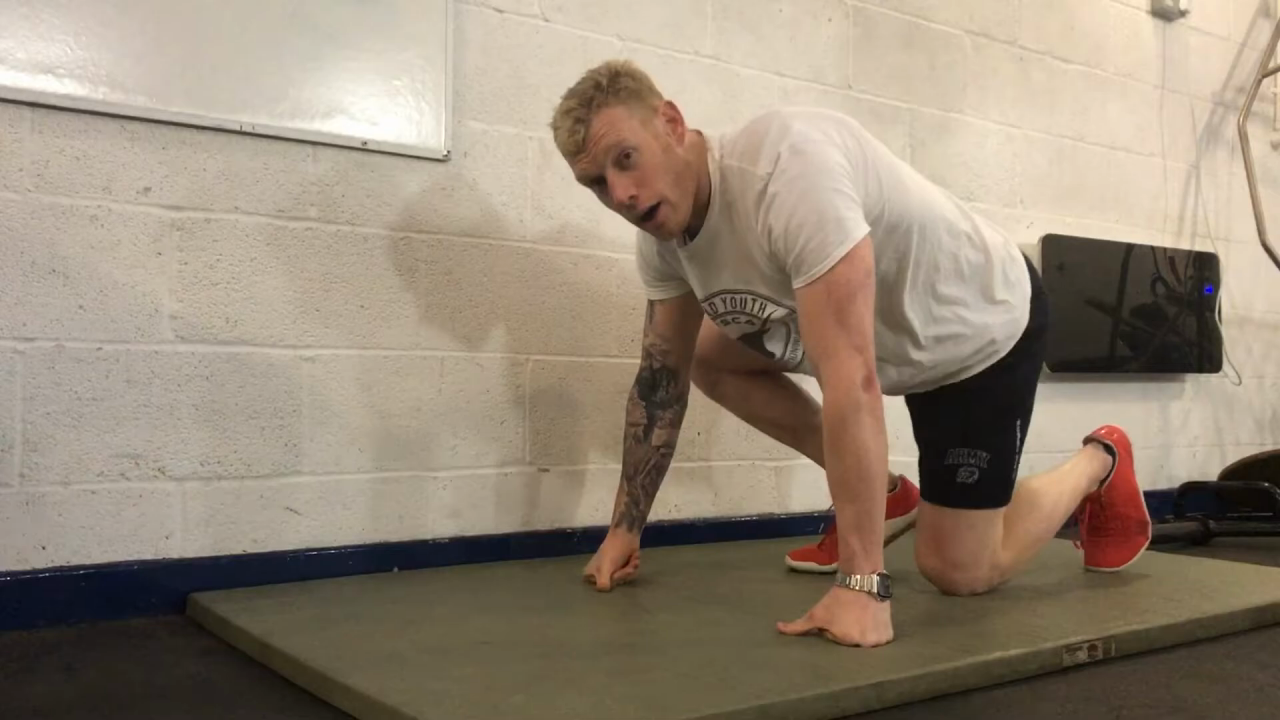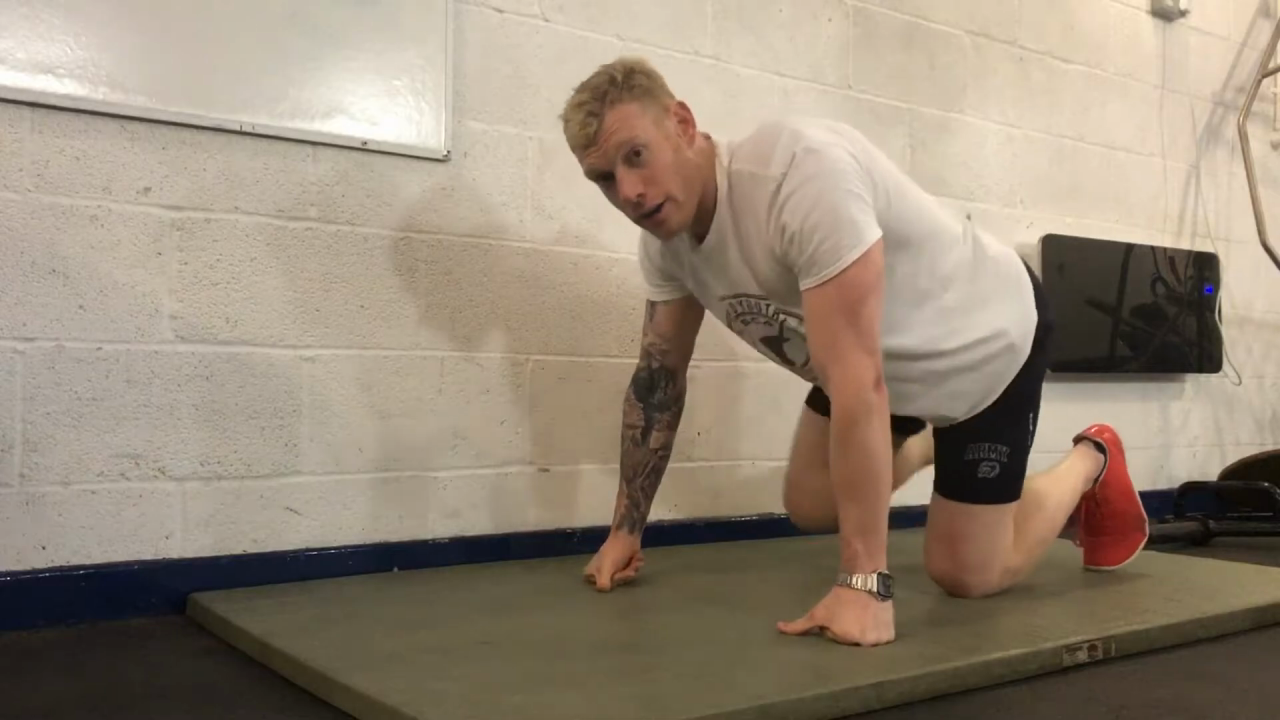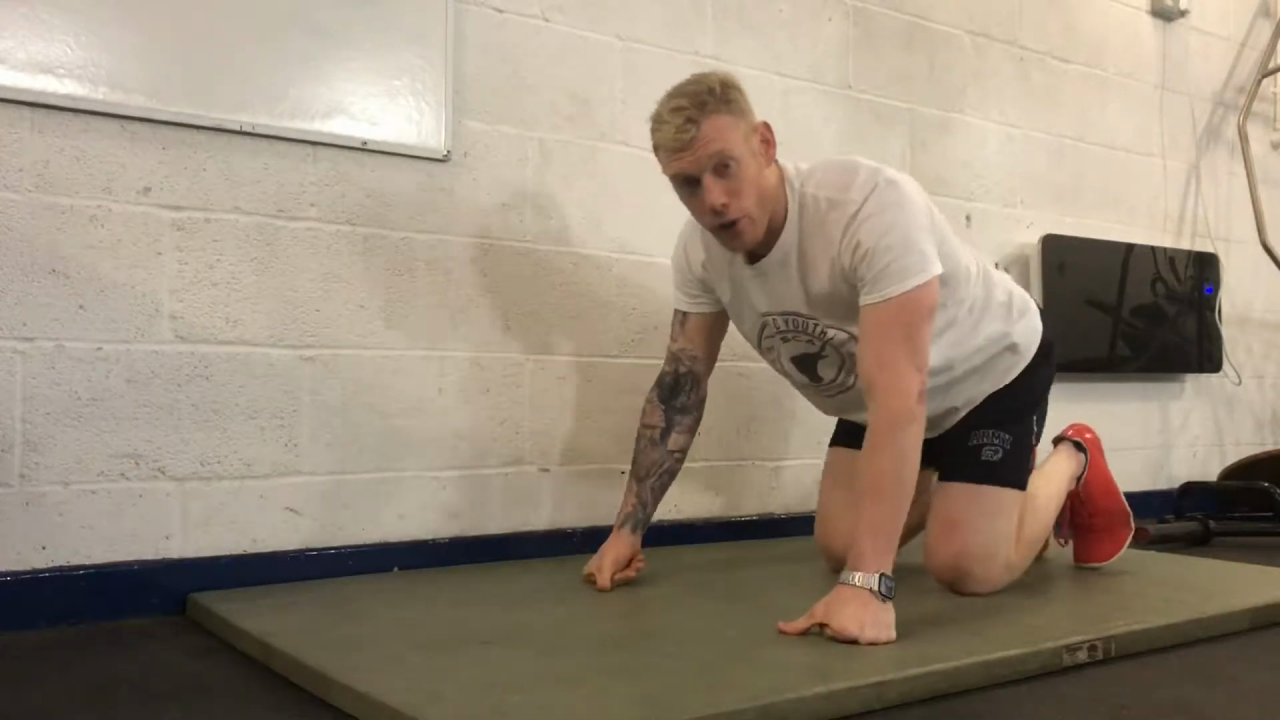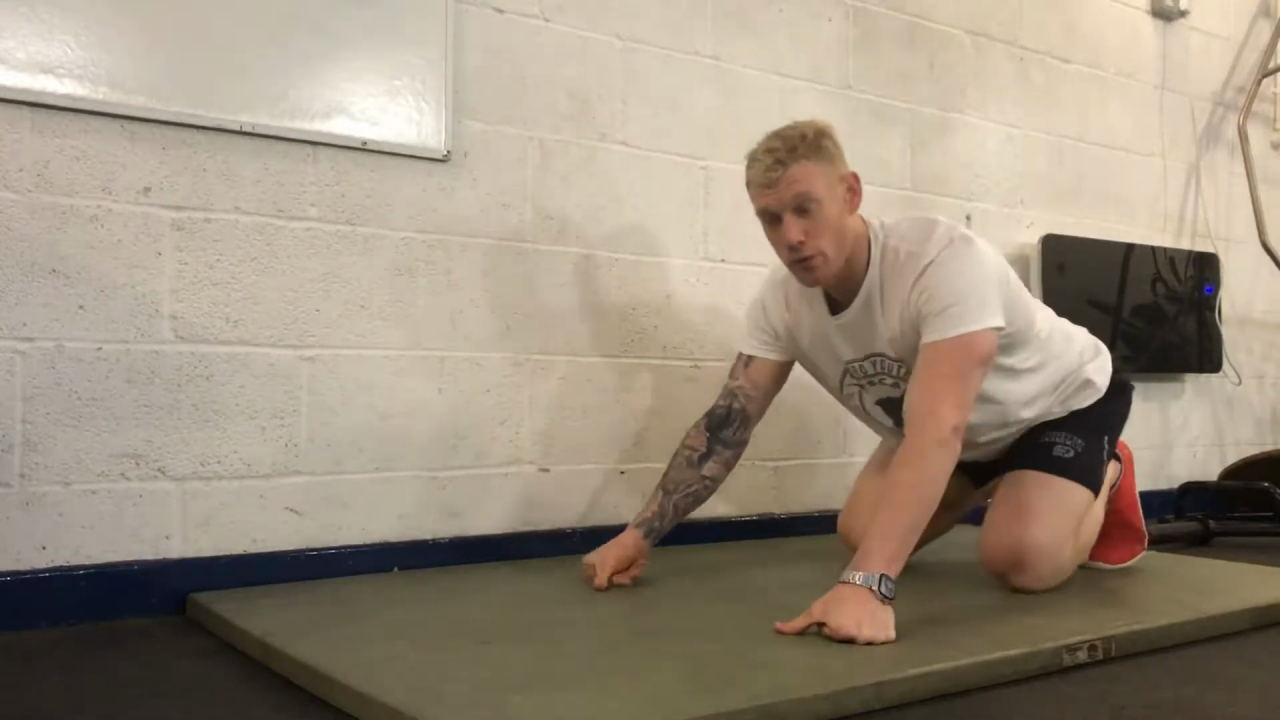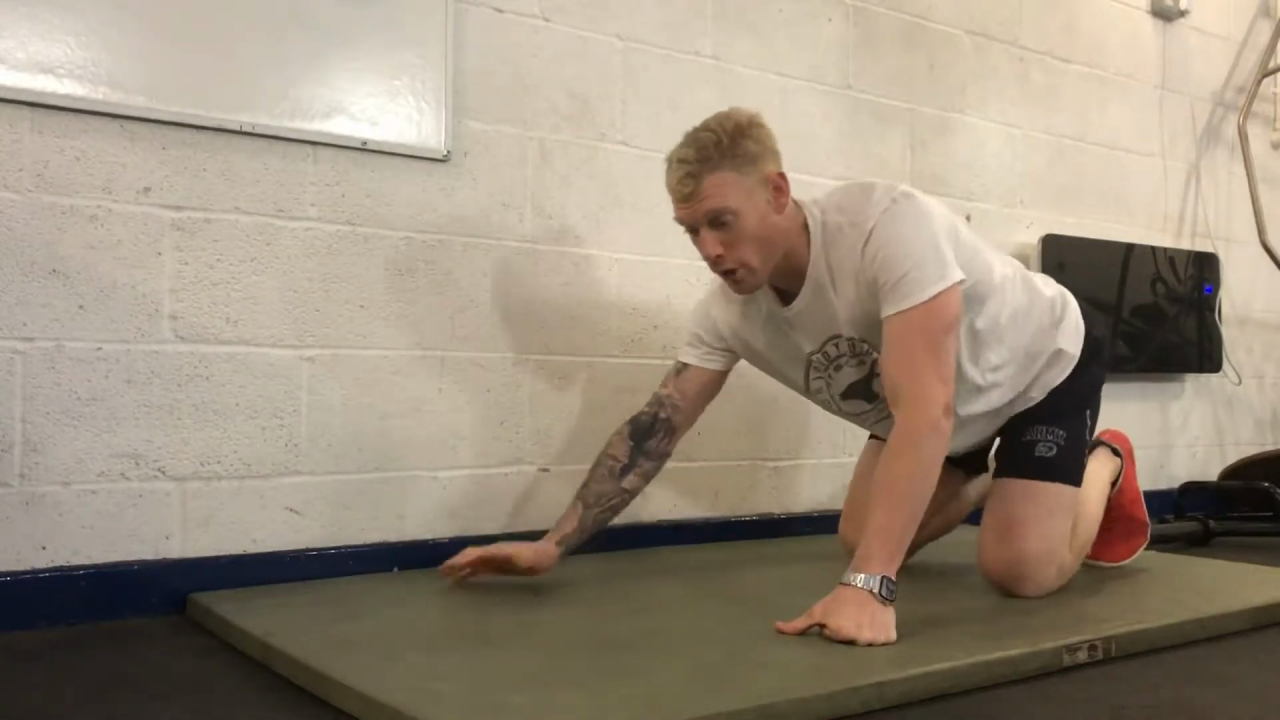
dt=0.4s
person 1, frame 1
left shoulder: (787, 165)
right shoulder: (661, 232)
left elbow: (851, 382)
right elbow: (662, 375)
left wrist: (863, 583)
right wrist: (625, 529)
left hip: (979, 325)
right hip: (892, 320)
left knee: (959, 571)
right knee: (710, 360)
left ankle: (1097, 465)
right ankle: (872, 492)
person 1, frame 2
left shoulder: (799, 172)
right shoulder: (663, 235)
left elbow: (856, 386)
right elbow: (658, 375)
left wrist: (864, 582)
right wrist: (626, 529)
left hip: (985, 339)
right hip: (881, 350)
left knee: (967, 575)
right knee: (813, 508)
left ankle: (1089, 464)
right ankle: (934, 442)
person 1, frame 3
left shoulder: (870, 206)
right shoulder: (699, 253)
left elbow: (901, 399)
right elbow: (681, 385)
left wrist: (868, 582)
right wrist: (628, 527)
left hip: (991, 366)
left knee: (969, 567)
right knee: (841, 547)
left ankle: (1069, 464)
right ankle: (952, 481)
person 1, frame 4
left shoulder: (947, 261)
right shoulder: (782, 301)
left elbow: (938, 430)
right elbow: (730, 421)
left wrist: (867, 584)
right wrist: (639, 535)
left hip: (1068, 397)
right hip: (966, 432)
left knee: (1023, 559)
right knee: (864, 537)
left ankle: (1104, 477)
right ankle: (994, 483)
person 1, frame 5
left shoulder: (892, 226)
right shoulder: (728, 304)
left elbow: (928, 411)
right elbow: (656, 425)
left wrist: (870, 584)
right wrist: (551, 545)
left hip: (1046, 361)
right hip: (946, 405)
left knee: (1020, 569)
right knee: (863, 538)
left ankle: (1101, 469)
right ankle: (991, 476)
